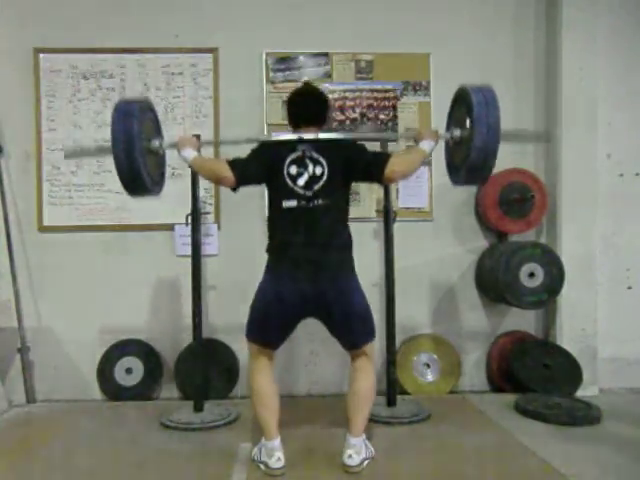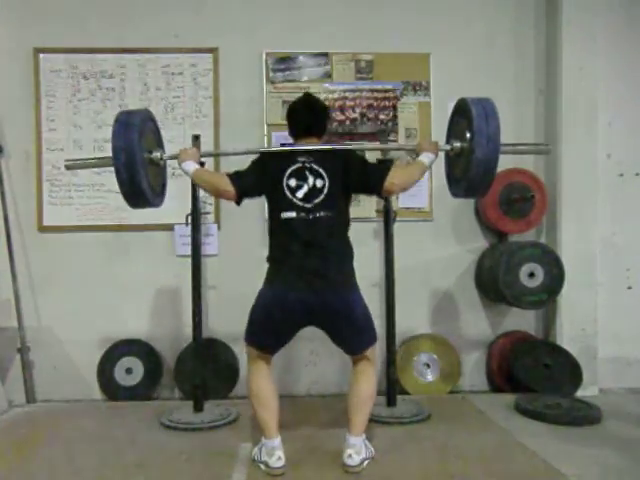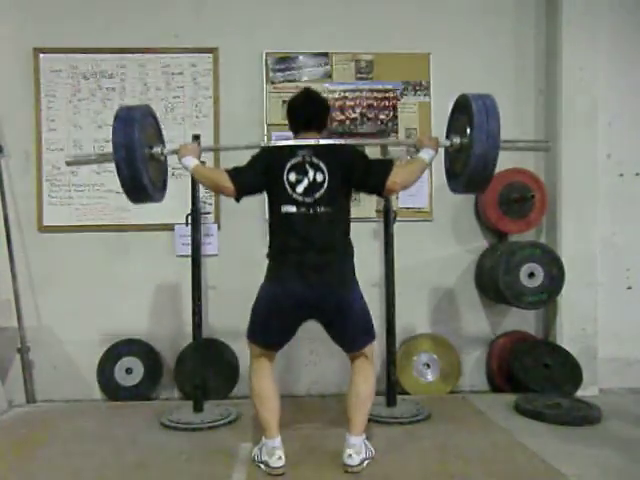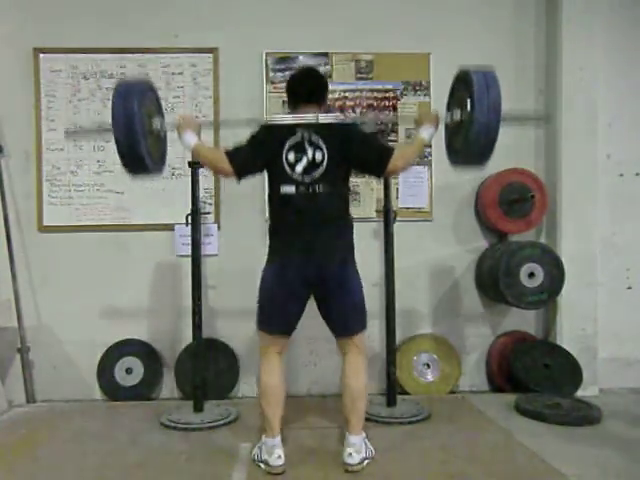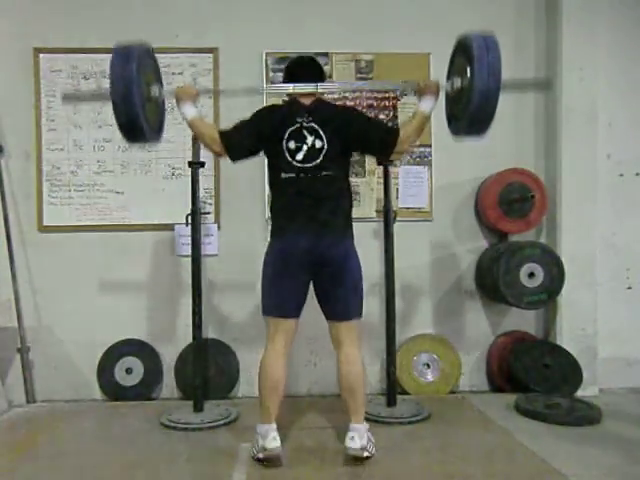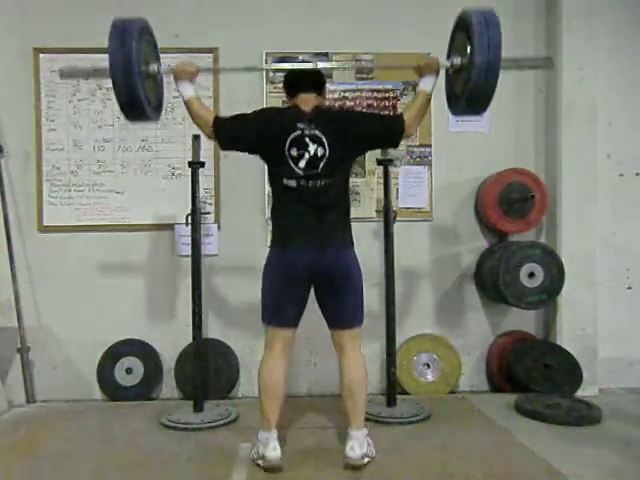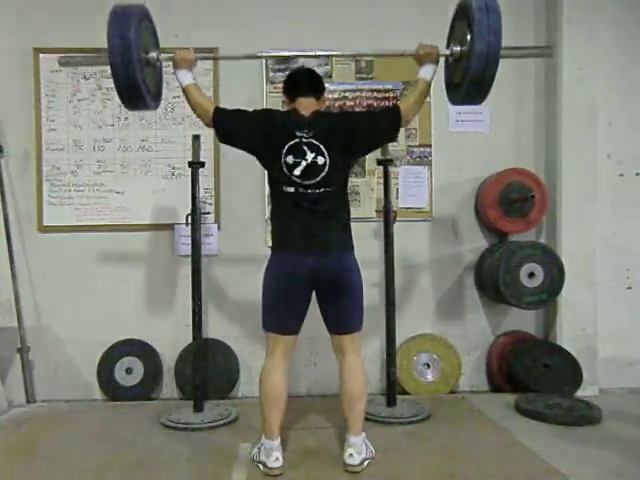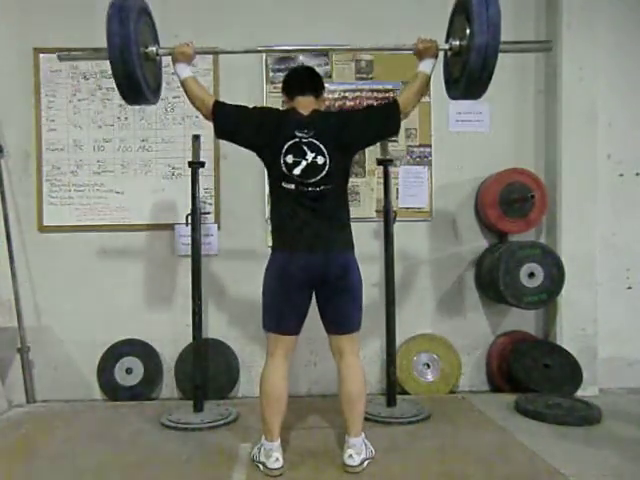
dt=0.1s
person 1, frame 1
left shoulder: (271, 153)
right shoulder: (344, 151)
left elbow: (227, 176)
right elbow: (393, 172)
left wrist: (190, 154)
right wrist: (425, 146)
left hip: (282, 281)
right hip: (336, 280)
left knee: (260, 356)
right knee: (364, 356)
left ankle: (271, 450)
right ankle: (356, 447)
person 1, frame 2
left shoulder: (271, 164)
right shoulder: (344, 162)
left elbow: (227, 188)
right elbow: (393, 184)
left wrist: (190, 165)
right wrist: (425, 157)
left hip: (283, 289)
right hip: (337, 288)
left knee: (258, 360)
right knee: (366, 360)
left ankle: (272, 449)
right ankle: (356, 447)
person 1, frame 3
left shoulder: (273, 159)
right shoulder: (345, 157)
left elbow: (228, 185)
right elbow: (393, 183)
left wrist: (190, 160)
right wrist: (425, 154)
left hip: (283, 283)
right hip: (336, 283)
left knee: (260, 358)
right knee: (364, 359)
left ankle: (272, 448)
right ankle: (356, 445)
person 1, frame 4
left shoulder: (271, 136)
right shoulder: (345, 134)
left elbow: (226, 165)
right elbow: (394, 163)
left wrist: (189, 137)
right wrist: (425, 132)
left hip: (286, 263)
right hip: (336, 262)
left knee: (271, 352)
right knee: (354, 350)
left ankle: (272, 446)
right ankle: (355, 445)
person 1, frame 5
left shoulder: (270, 118)
right shoulder: (344, 118)
left elbow: (220, 144)
right elbow: (400, 143)
left wrist: (188, 108)
right wrist: (425, 103)
left hip: (287, 244)
right hip: (336, 245)
left knee: (278, 340)
right knee: (347, 341)
left ankle: (268, 435)
right ankle: (357, 434)
person 1, frame 6
left shoulder: (271, 122)
right shoulder: (346, 122)
left elbow: (212, 126)
right elbow: (407, 125)
left wrist: (187, 86)
right wrist: (426, 81)
left hip: (288, 254)
right hip: (337, 253)
left knee: (276, 348)
right knee: (349, 347)
left ankle: (269, 443)
right ankle: (357, 441)
person 1, frame 7
left shoulder: (268, 126)
right shoulder: (346, 126)
left elbow: (210, 115)
right elbow: (404, 114)
left wrist: (184, 74)
right wrist: (426, 70)
left hip: (288, 259)
right hip: (338, 258)
left knee: (277, 355)
right knee: (349, 353)
person 1, frame 8
left shoulder: (268, 124)
right shoulder: (345, 125)
left elbow: (208, 108)
right elbow: (403, 106)
left wrist: (183, 68)
right wrist: (426, 63)
left hip: (288, 259)
right hip: (338, 258)
left knee: (278, 356)
right knee: (348, 354)
